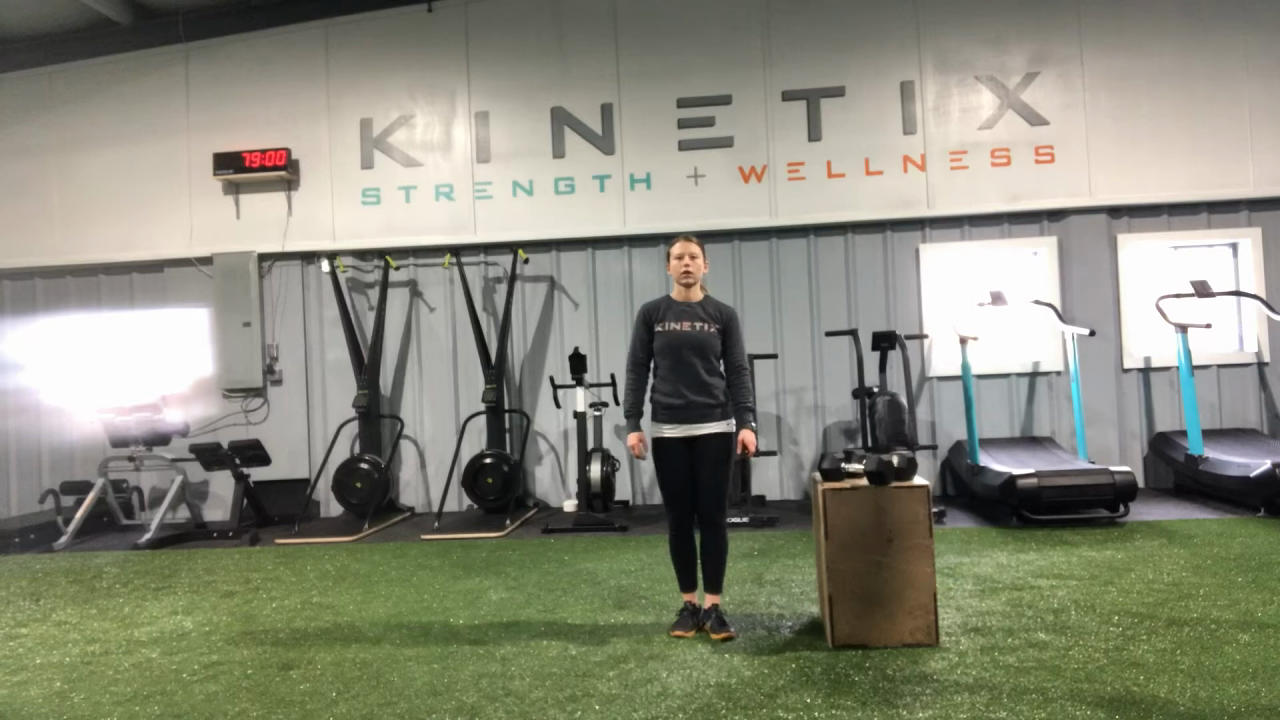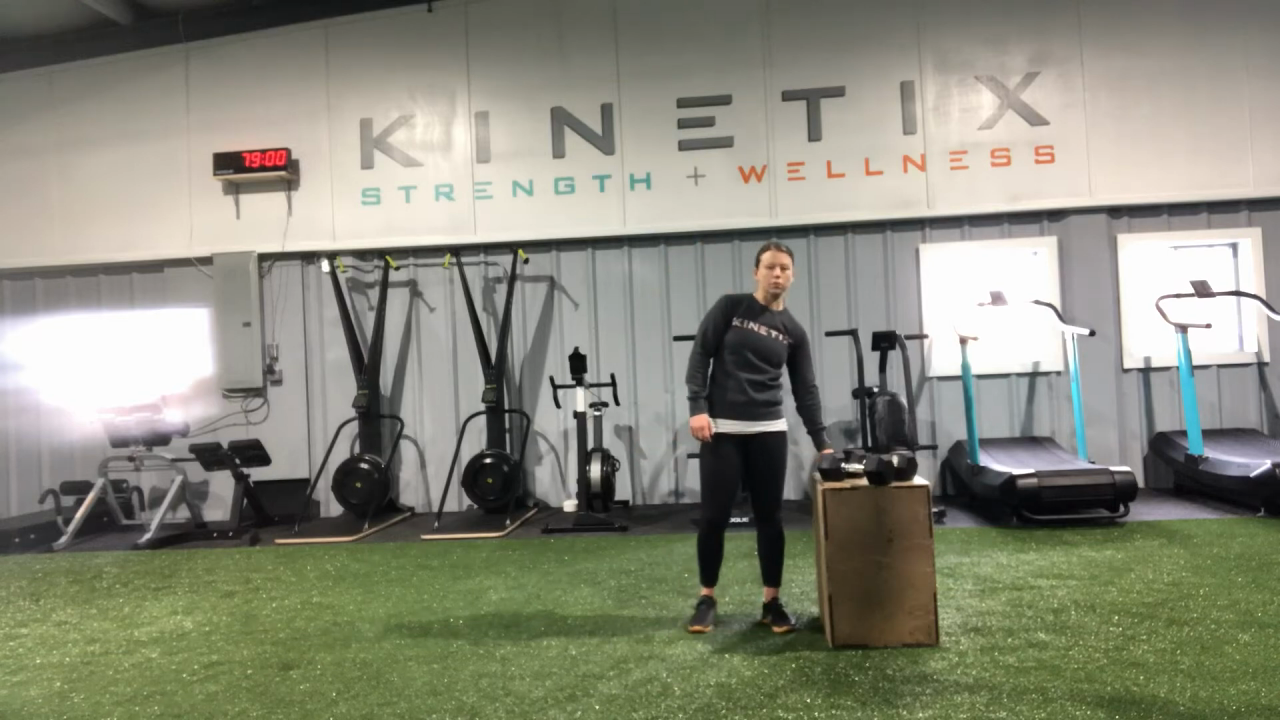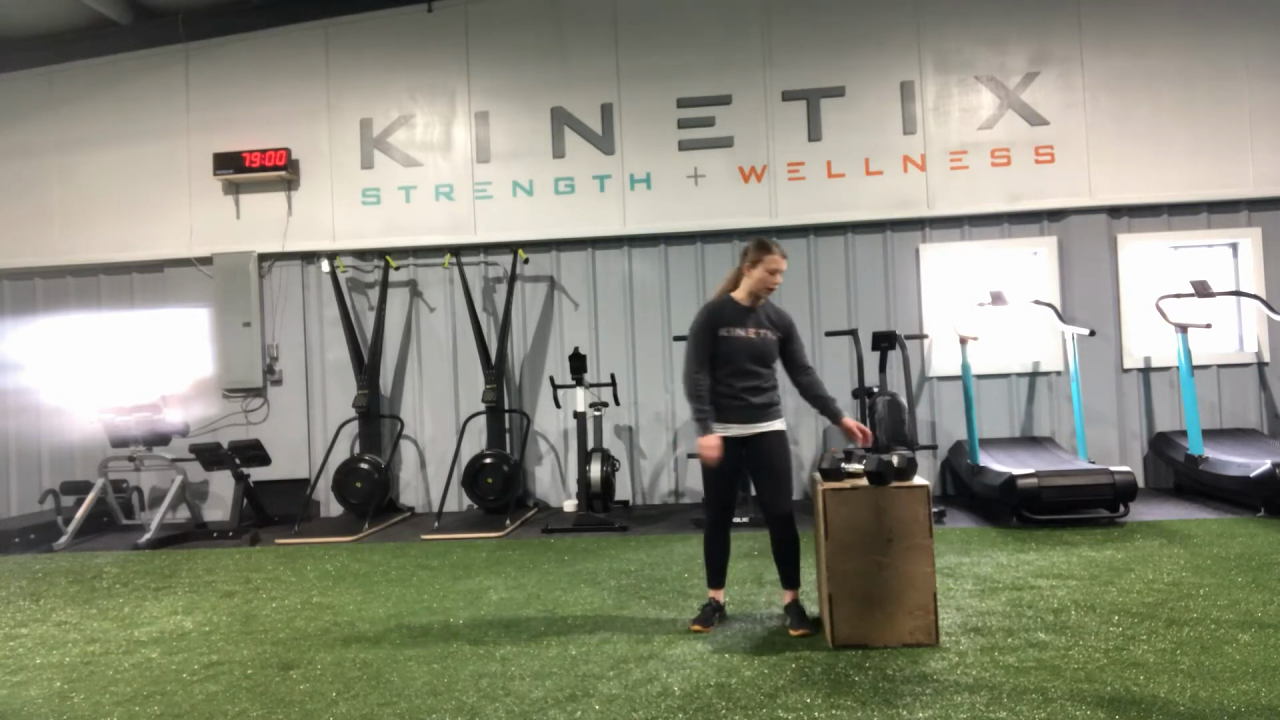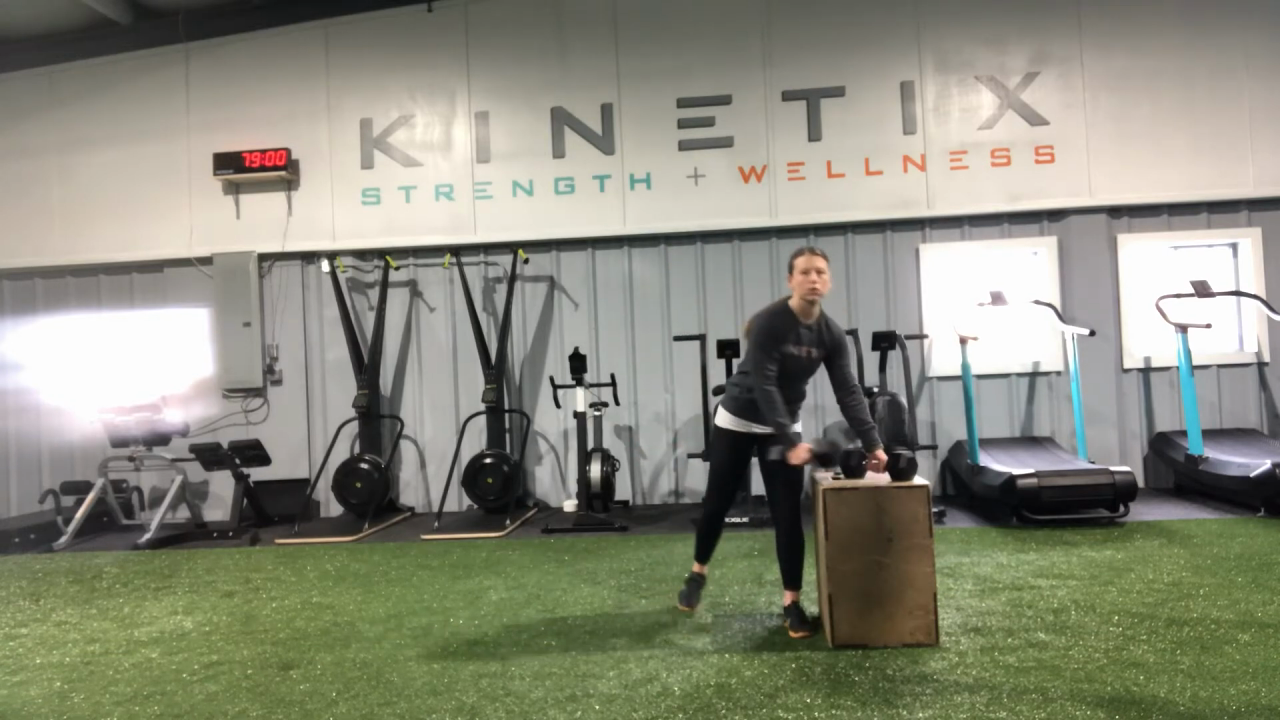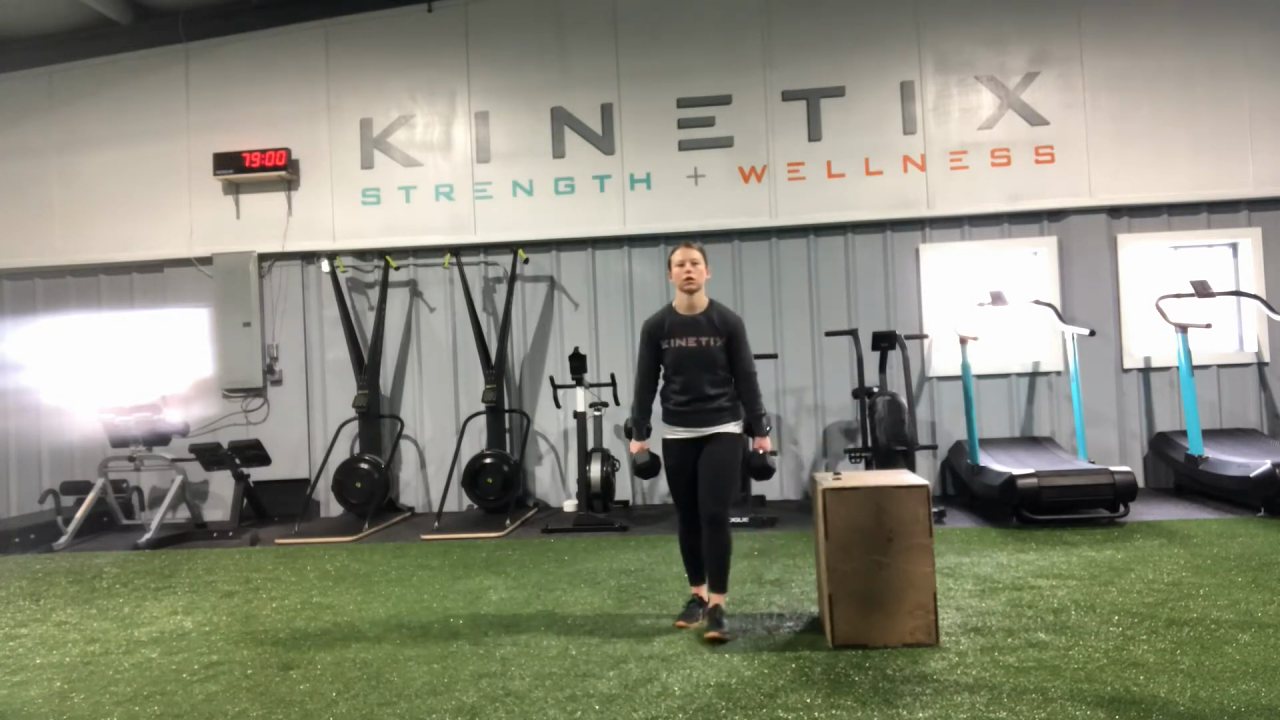
dt=1s
person 1, frame 1
left shoulder: (723, 315)
right shoulder: (651, 313)
left elbow: (737, 372)
right elbow: (637, 371)
left wrist: (745, 423)
right wrist: (632, 424)
left hip: (714, 427)
right hip: (668, 430)
left knee: (712, 518)
right knee: (680, 519)
left ankle: (713, 607)
right ankle: (689, 604)
person 1, frame 2
left shoulder: (794, 331)
right shoulder: (729, 307)
left elbow: (805, 390)
right elbow: (700, 356)
left wrist: (821, 443)
right wrist: (697, 407)
left hip: (769, 429)
right hip: (722, 427)
left knee: (769, 516)
right knee: (714, 515)
left ankle: (772, 601)
right ankle: (707, 597)
person 1, frame 3
left shoulder: (779, 320)
right shoulder: (713, 314)
left elbow: (802, 373)
right elbow: (695, 374)
left wrist: (838, 416)
right wrist: (706, 430)
left hip: (767, 427)
right hip: (721, 429)
left knee: (780, 513)
right knee: (717, 515)
left ankle: (792, 601)
right ankle: (715, 600)
person 1, frame 4
left shoulder: (830, 334)
right shoulder: (767, 322)
left elbow: (847, 390)
right elbow: (761, 384)
left wrist: (873, 444)
right wrist: (788, 442)
left hip: (785, 426)
right hip: (738, 421)
left knee: (788, 514)
right knee: (717, 502)
left ankle: (792, 603)
right ankle: (698, 572)
person 1, frame 5
left shoulder: (728, 321)
right shoulder: (656, 325)
left elbow: (746, 378)
right elbow: (646, 382)
left wrist: (759, 429)
right wrist: (639, 433)
left hip: (723, 429)
right hip: (677, 433)
left knee: (714, 515)
right knee: (687, 518)
left ankle: (716, 606)
right ankle: (697, 594)
